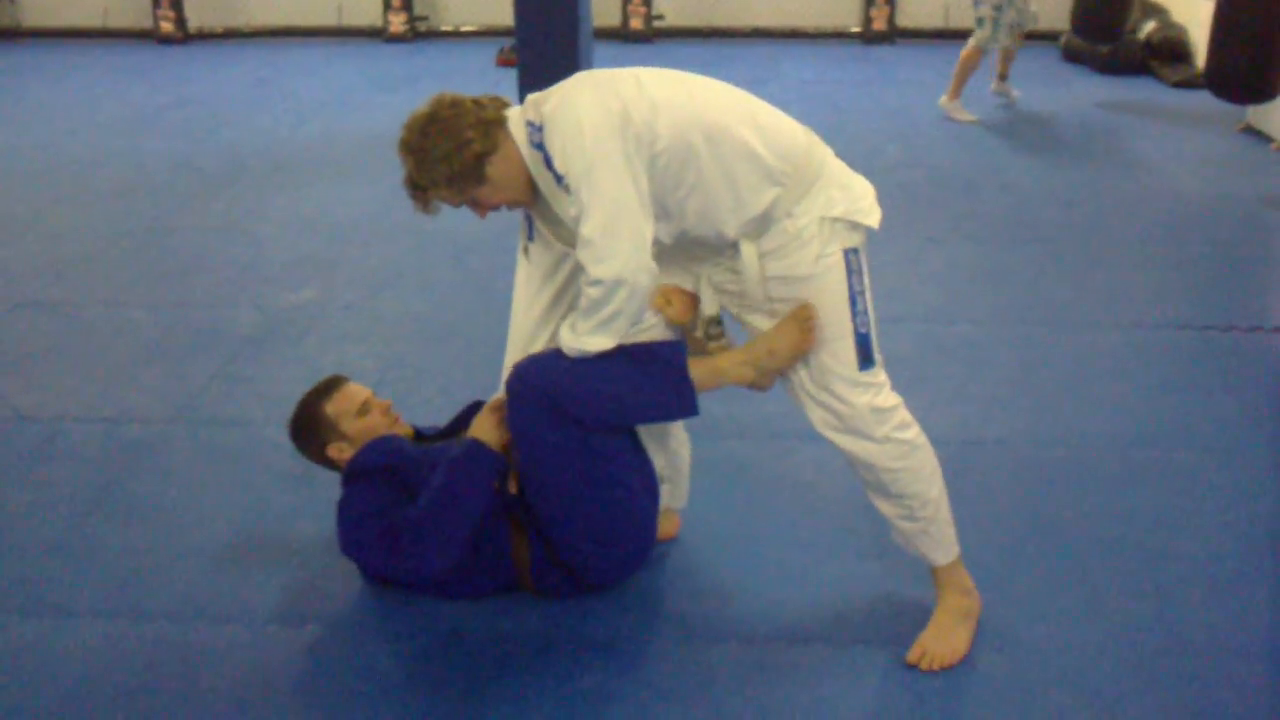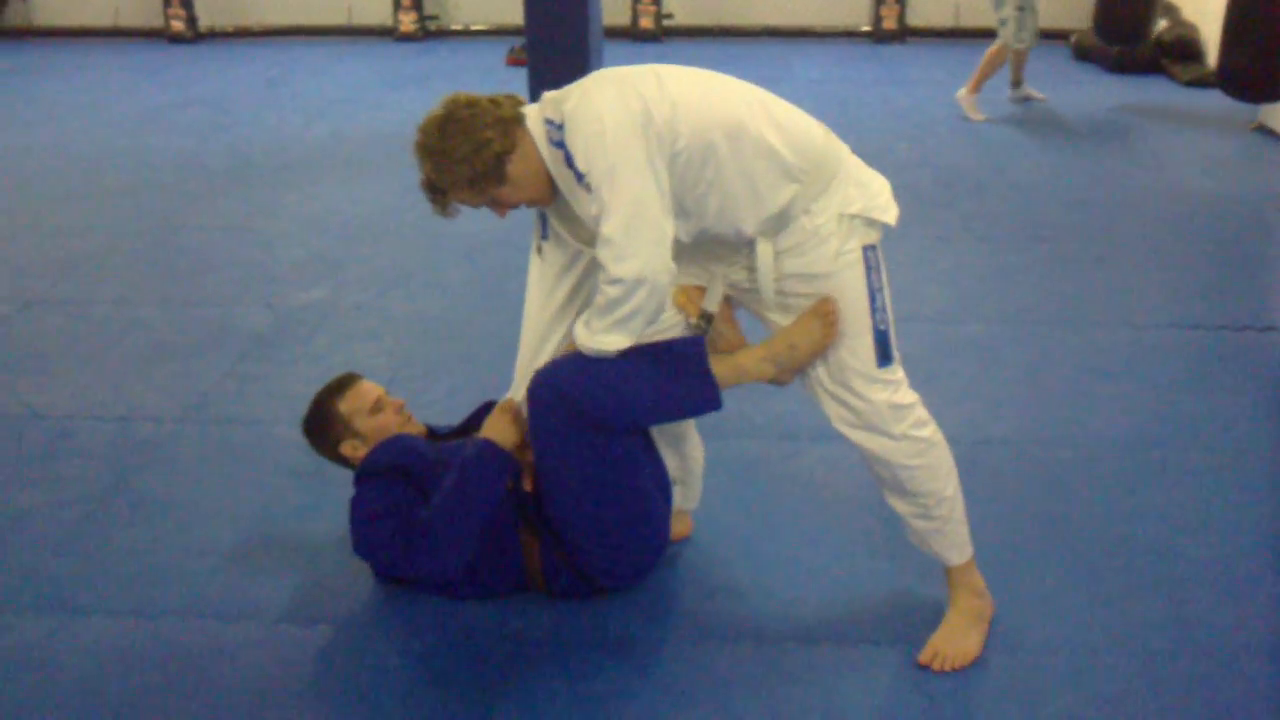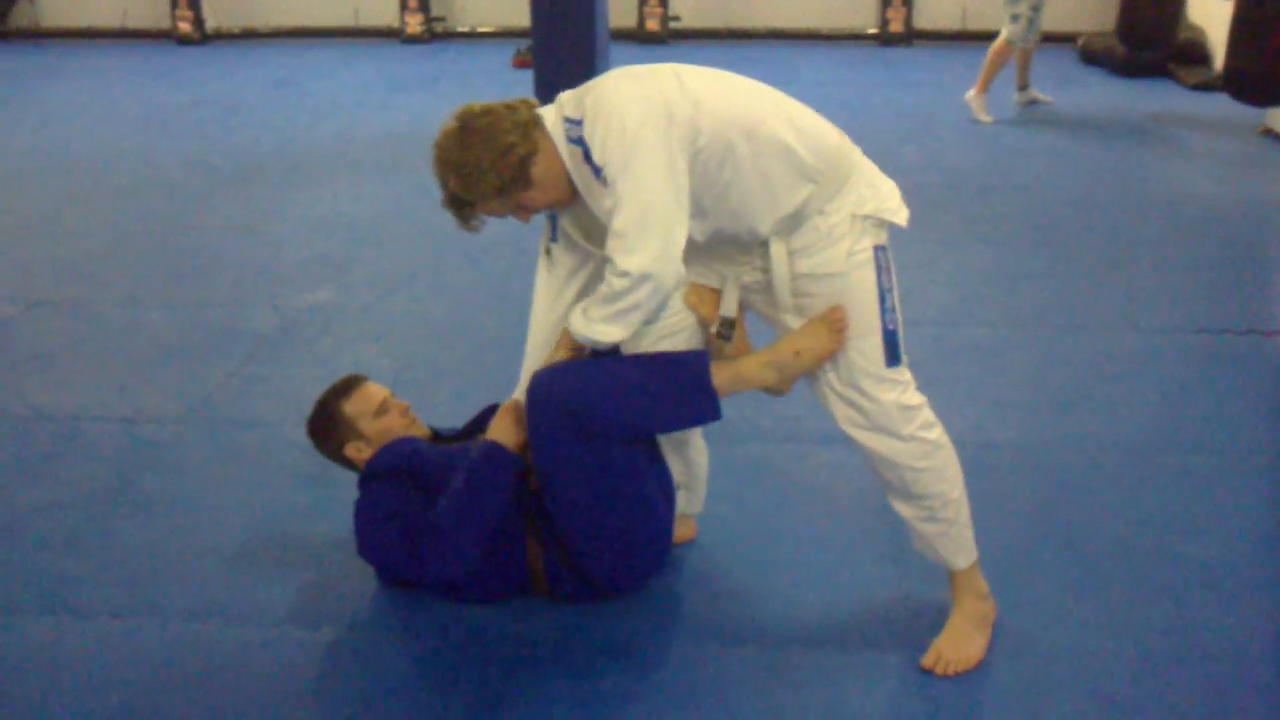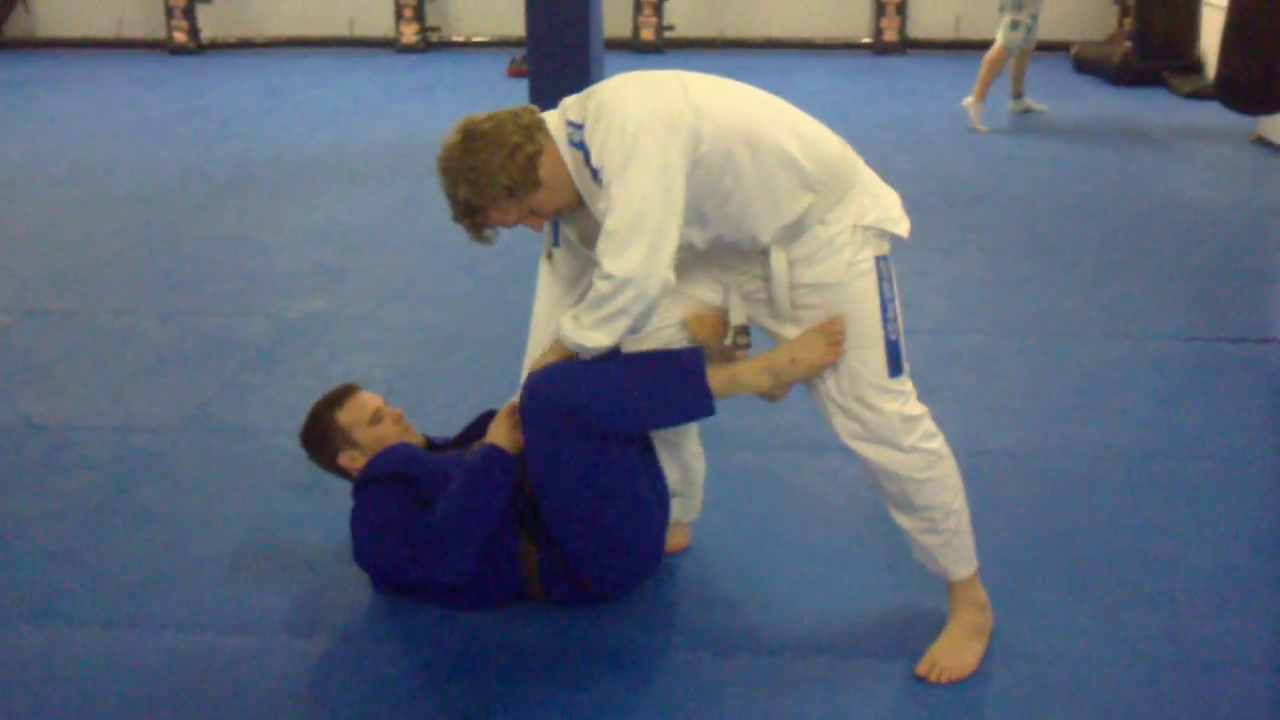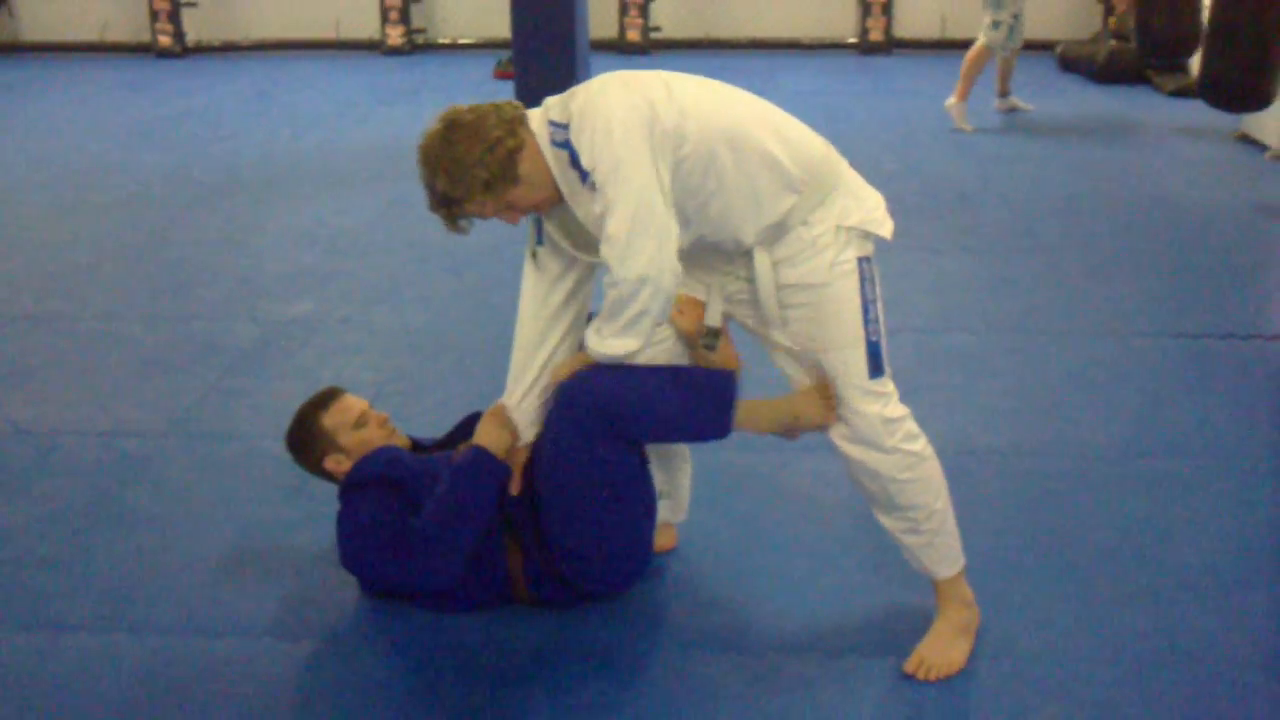
dt=0.2s
person 1, frame 1
left shoulder: (578, 127)
right shoulder: (539, 154)
left elbow: (619, 277)
right elbow: (543, 287)
left wrist: (568, 359)
left hip: (797, 216)
left knee: (857, 410)
left ankle: (955, 588)
person 1, frame 2
left shoulder: (601, 125)
right shoulder: (554, 152)
left elbow: (637, 276)
right elbow: (556, 282)
left wrist: (575, 352)
left hip: (812, 214)
left knee: (873, 406)
left ankle: (968, 589)
person 1, frame 3
left shoulder: (622, 122)
right shoulder: (568, 157)
left elbow: (646, 273)
right elbow: (565, 287)
left wrist: (570, 341)
left hip: (823, 216)
left knee: (881, 408)
left ankle: (972, 594)
person 1, frame 4
left shoulder: (624, 125)
right shoulder: (569, 169)
left elbow: (634, 278)
right elbow: (564, 297)
left wrist: (558, 356)
left hip: (825, 223)
left knee: (880, 417)
left ankle: (969, 603)
person 1, frame 5
left shoulder: (602, 125)
right shoulder: (555, 173)
left elbow: (646, 272)
right elbow: (549, 308)
left wrist: (592, 360)
right wrist: (514, 434)
left hip: (808, 224)
left knee: (865, 416)
left ankle: (956, 601)
person 2, frame 1
left shoulder: (422, 445)
right shoulder: (365, 512)
right elbow: (426, 553)
left wrist: (520, 441)
right wrist: (478, 450)
left hip: (620, 499)
right hip: (594, 541)
right knee: (536, 382)
right ankle: (739, 365)
person 2, frame 2
left shoulder: (437, 444)
right shoulder: (378, 510)
right elbow: (437, 554)
left wrist: (532, 441)
right wrist: (491, 450)
left hip: (627, 496)
right hip: (610, 541)
right knee: (559, 386)
right ankle: (759, 361)
person 2, frame 3
left shoulder: (436, 447)
right shoulder: (382, 515)
right elbow: (446, 556)
left wrist: (529, 437)
right wrist: (498, 451)
left hip: (633, 499)
right hip: (613, 542)
right knee: (555, 390)
right ankle: (762, 366)
person 2, frame 4
left shoulder: (433, 455)
right shoulder: (378, 524)
right elbow: (446, 559)
right wrist: (498, 455)
left hip: (625, 501)
right hip: (603, 549)
right knee: (550, 388)
left ankle: (721, 358)
right ankle: (757, 374)
person 2, frame 5
left shoulder: (413, 457)
right shoulder: (364, 527)
right elbow: (434, 560)
left wrist: (515, 450)
right wrist: (486, 458)
right hip: (587, 548)
right knee: (593, 393)
left ankle: (700, 354)
right ankle: (779, 413)
